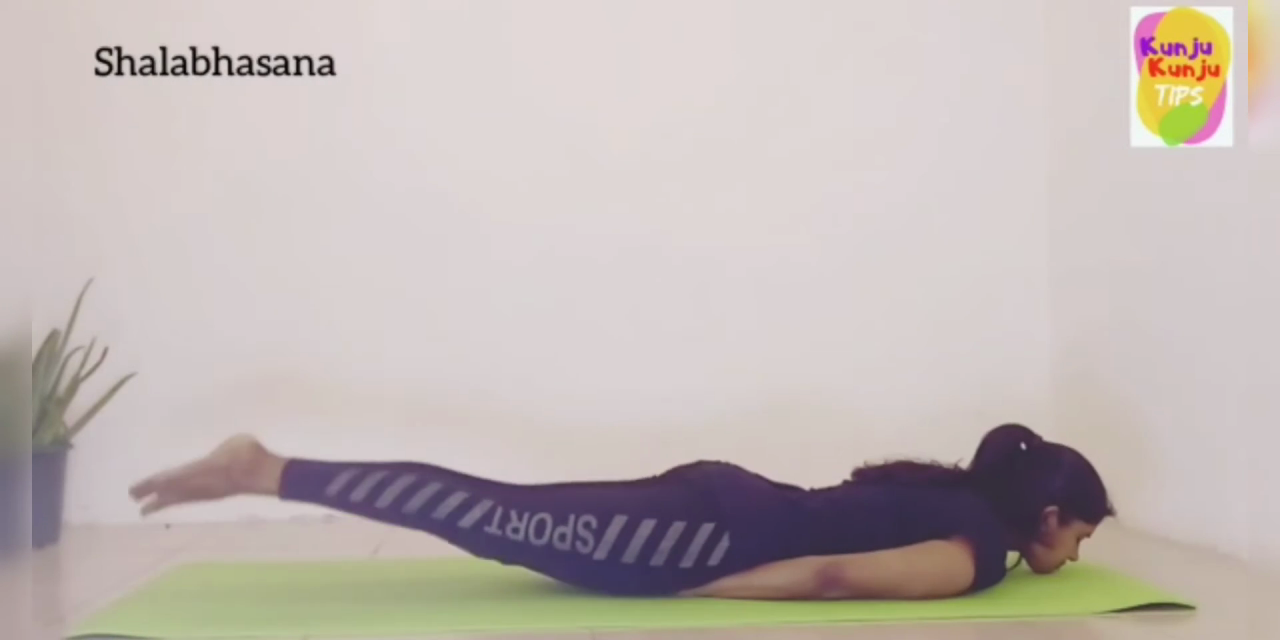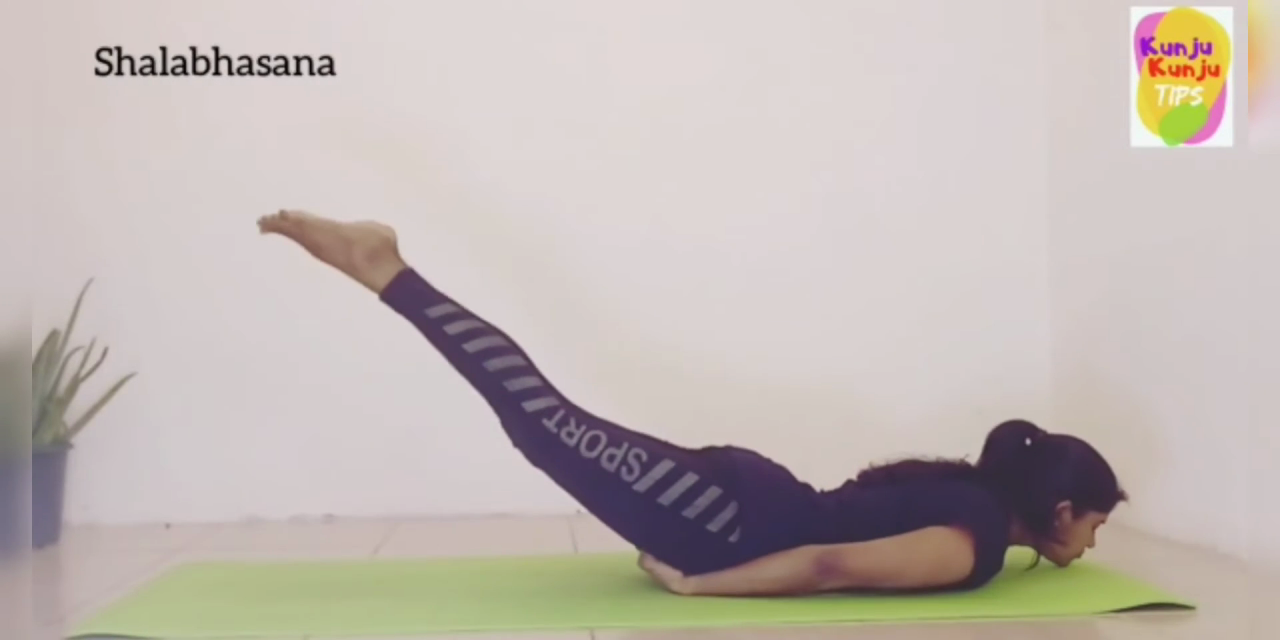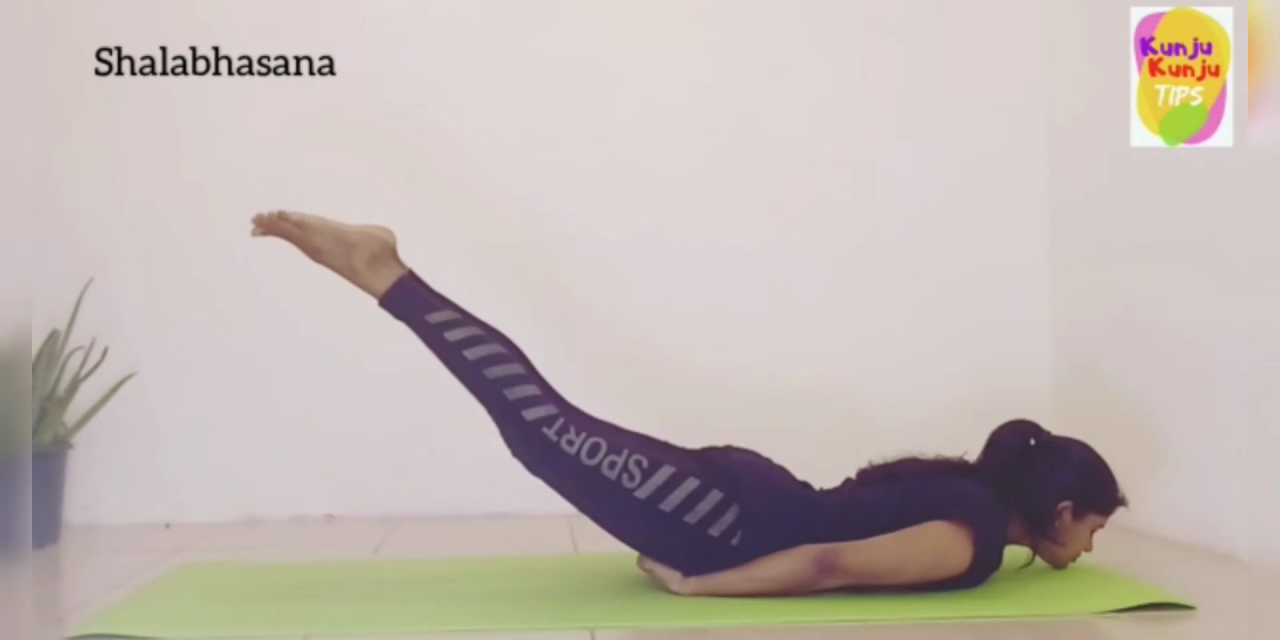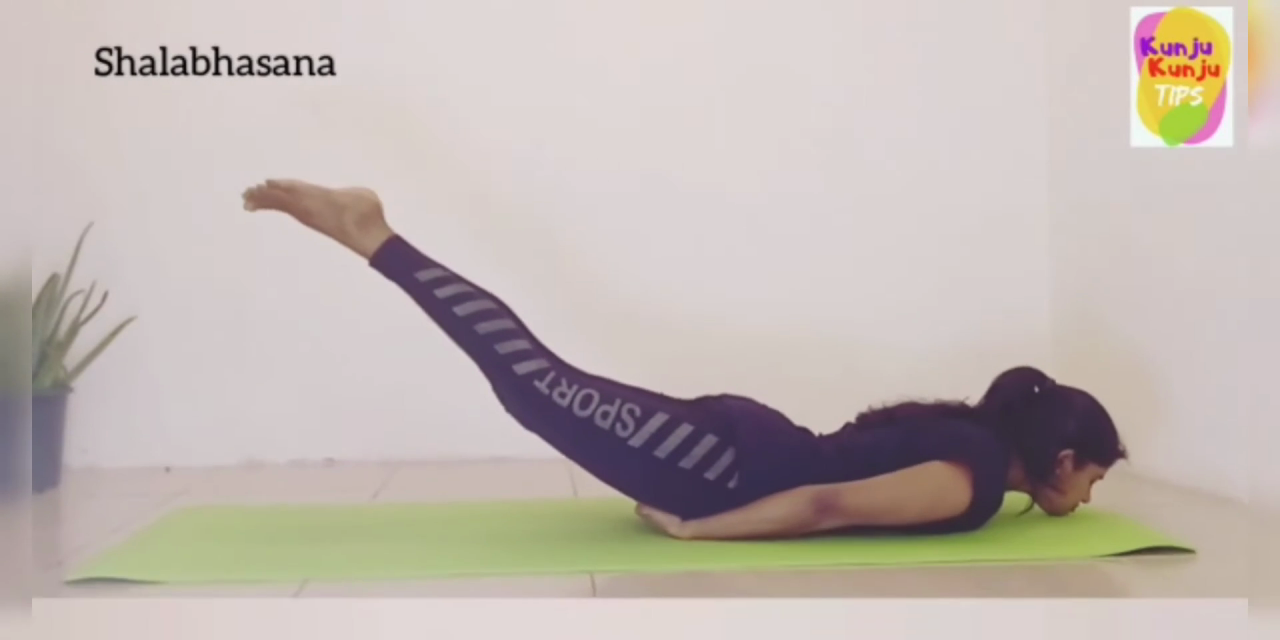
dt=0.5s
person 1, frame 1
left shoulder: (966, 500)
right shoulder: (975, 554)
right elbow: (832, 574)
right wrist: (707, 592)
left hip: (718, 503)
right hip: (715, 534)
left knee: (492, 512)
right knee: (488, 519)
left ankle: (267, 466)
right ankle: (264, 472)
person 1, frame 2
left shoulder: (970, 490)
right shoulder: (974, 546)
right elbow: (831, 565)
right wrist: (695, 585)
left hip: (738, 495)
right hip: (730, 520)
left knee: (552, 425)
right knee: (546, 423)
left ankle: (386, 270)
right ankle: (384, 273)
person 1, frame 3
left shoulder: (970, 488)
right shoulder: (974, 541)
right elbow: (829, 565)
right wrist: (694, 584)
left hip: (740, 496)
right hip: (731, 522)
left knee: (552, 427)
right knee: (544, 428)
left ankle: (386, 273)
right ankle: (384, 277)
person 1, frame 4
left shoulder: (968, 433)
right shoulder: (973, 482)
right elbow: (829, 505)
right wrist: (692, 528)
left hip: (742, 443)
right hip: (730, 471)
left knee: (545, 386)
right knee: (538, 383)
left ankle: (373, 235)
right ankle: (373, 238)
